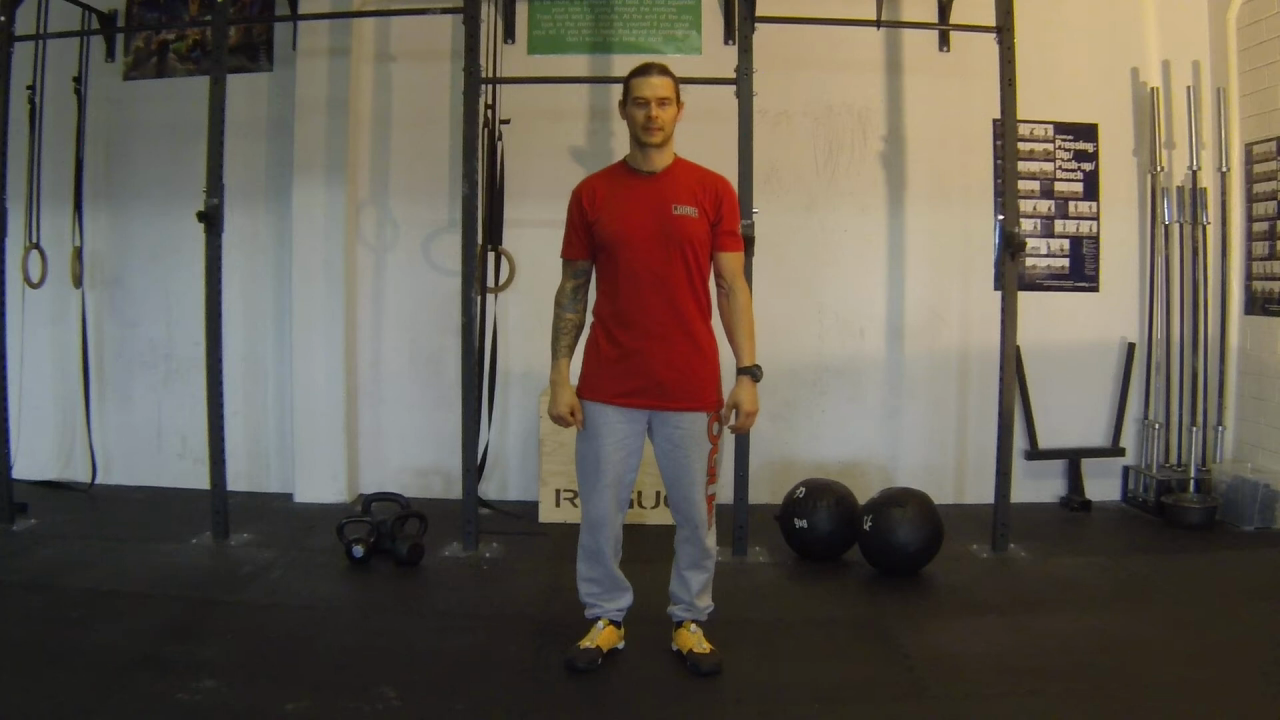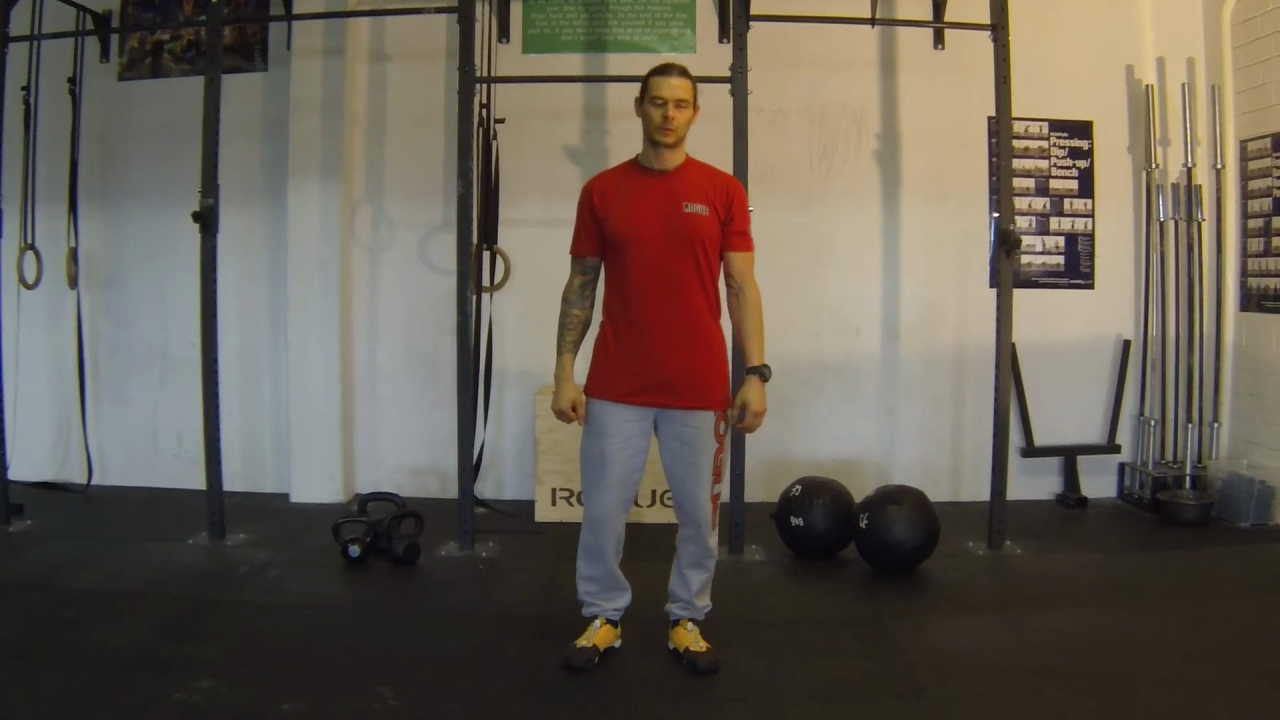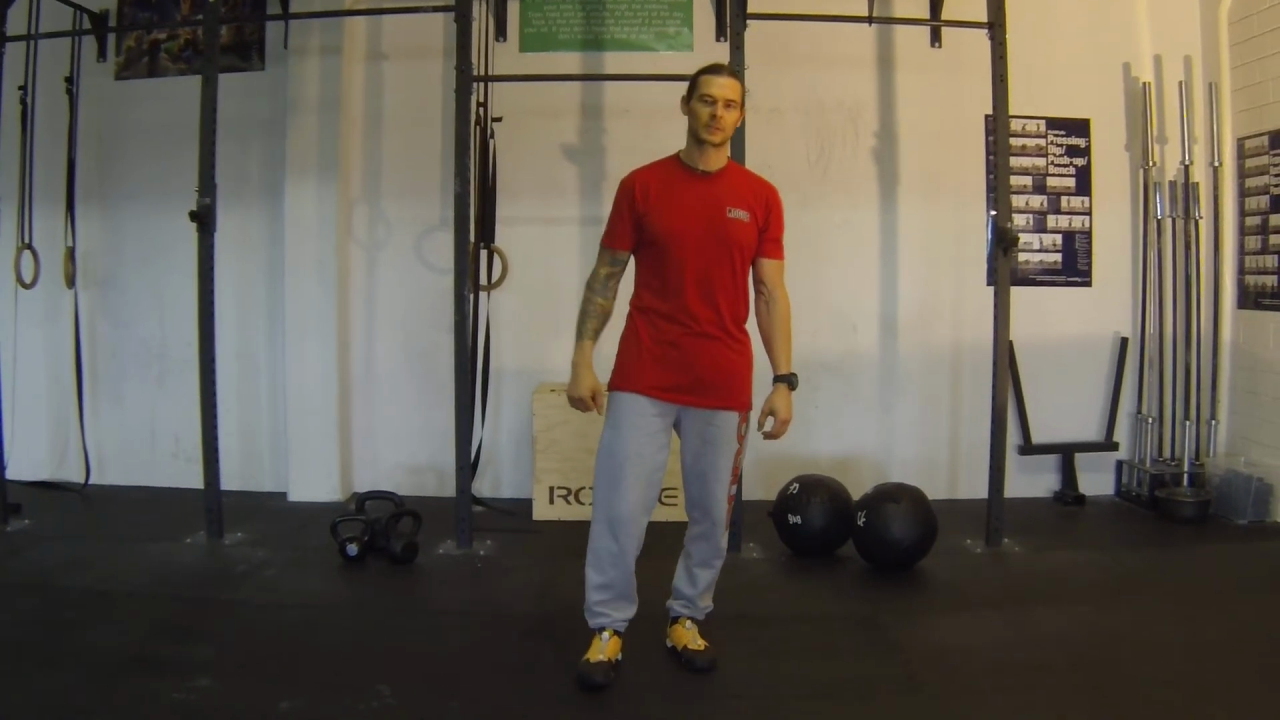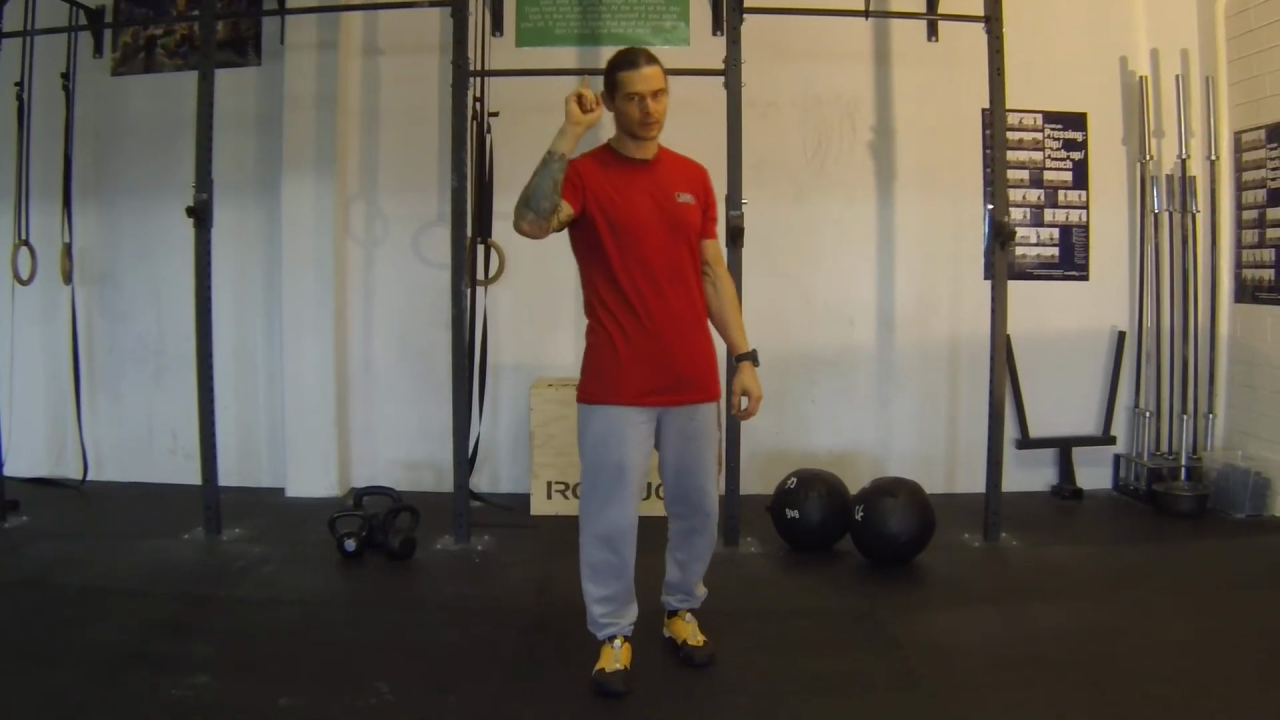
dt=1s
person 1, frame 1
left shoulder: (712, 190)
right shoulder: (591, 194)
left elbow: (731, 286)
right elbow: (572, 290)
left wrist: (747, 374)
right wrist: (559, 378)
left hip: (691, 388)
right hip: (609, 389)
left knee: (695, 513)
right knee: (600, 511)
left ankle: (689, 620)
right ankle: (605, 617)
person 1, frame 2
left shoulder: (724, 191)
right shoulder: (602, 190)
left elbow: (741, 285)
right elbow: (580, 285)
left wrist: (756, 373)
right wrist: (564, 371)
left hip: (699, 386)
right hip: (617, 386)
left knee: (699, 512)
right knee: (603, 509)
left ankle: (687, 619)
right ankle: (603, 616)
person 1, frame 3
left shoulder: (760, 196)
right shoulder: (641, 185)
left elbow: (770, 291)
right elbow: (606, 273)
left wrist: (783, 380)
right wrist: (582, 357)
left hip: (722, 385)
right hip: (642, 378)
left knee: (712, 513)
right knee: (619, 508)
left ankle: (686, 618)
right ankle: (607, 628)
person 1, frame 4
left shoulder: (693, 176)
right shoulder: (582, 174)
left elbow: (713, 273)
right elbow: (530, 222)
left wrist: (744, 357)
right wrist: (568, 134)
left hip: (693, 379)
right hip: (615, 385)
left knee: (698, 507)
right knee: (610, 515)
left ankle: (681, 610)
right ankle: (613, 634)
